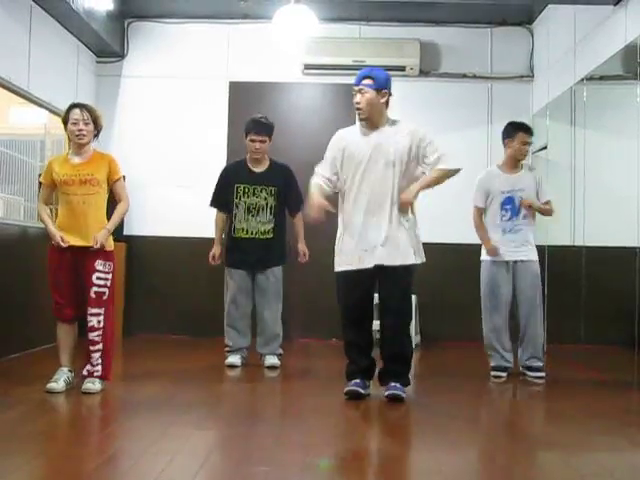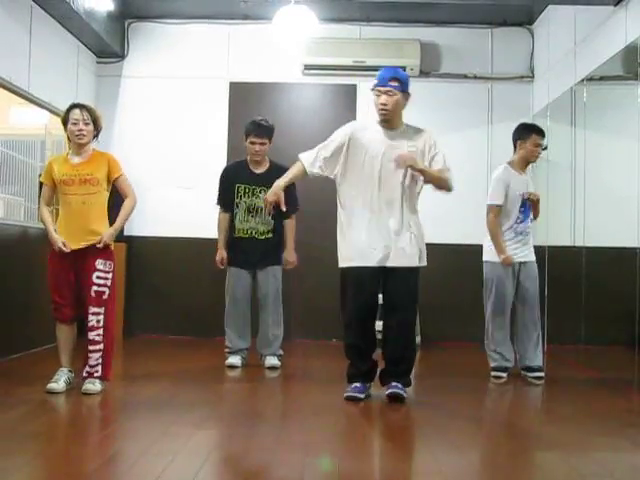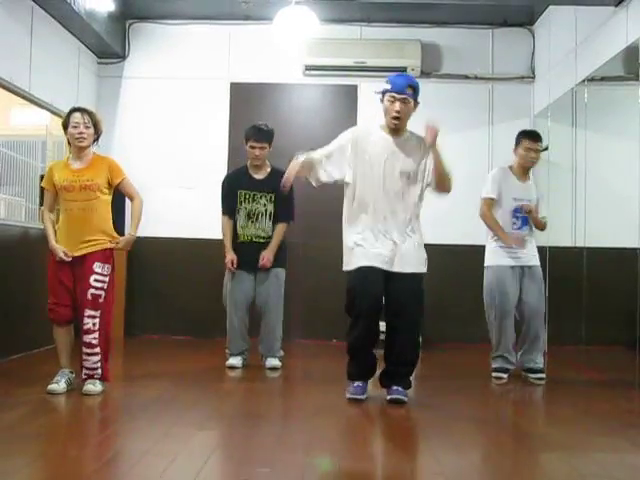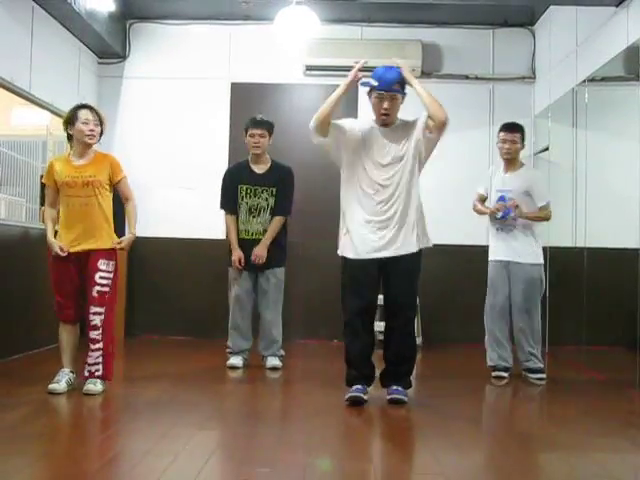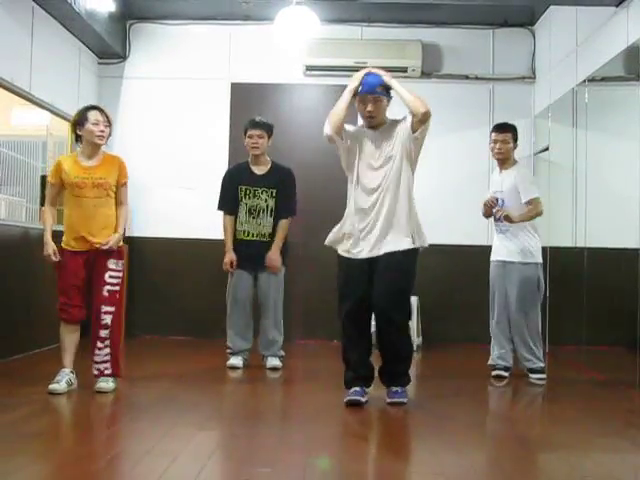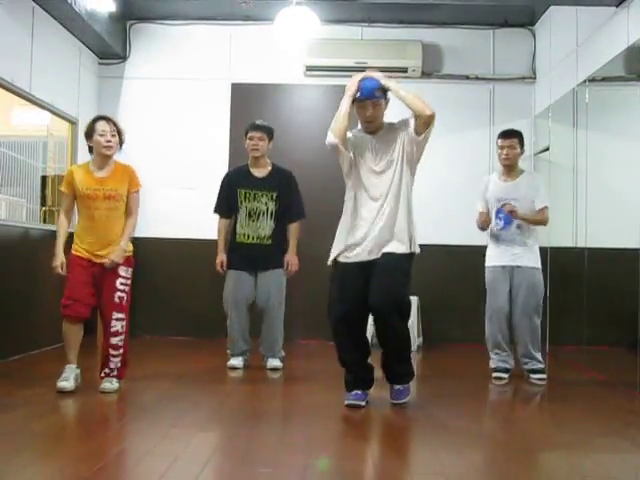
dt=0.2s
person 1, frame 1
left shoulder: (410, 135)
right shoulder: (343, 139)
left elbow: (447, 166)
right elbow: (323, 175)
left wrist: (416, 188)
right wrist: (316, 195)
left hip: (396, 244)
right hip: (354, 245)
left knee: (396, 314)
right knee: (354, 313)
left ankle: (395, 377)
right ankle: (358, 374)
person 1, frame 2
left shoulder: (422, 140)
right shoulder: (354, 133)
left elbow: (446, 184)
right elbow: (312, 159)
left wrist: (418, 167)
right wrist: (281, 183)
left hip: (403, 244)
right hip: (361, 244)
left knee: (401, 313)
right knee: (358, 313)
left ankle: (396, 377)
right ankle: (359, 377)
person 1, frame 3
left shoulder: (421, 145)
right shoulder: (357, 138)
left elbow: (444, 188)
right elbow: (319, 162)
left wrist: (434, 148)
right wrist: (299, 164)
left hip: (406, 250)
right hip: (363, 248)
left knee: (406, 319)
right knee: (364, 315)
left ankle: (398, 380)
right ankle: (359, 376)
person 1, frame 4
left shoulder: (416, 133)
right shoulder: (351, 133)
left elbow: (441, 119)
right elbow: (318, 126)
left wrist: (412, 81)
right wrist: (347, 84)
left hip: (404, 242)
right hip: (359, 242)
left knee: (401, 313)
right knee: (357, 313)
left ankle: (397, 380)
right ankle: (358, 380)
person 1, frame 5
left shoulder: (405, 134)
right shoulder: (351, 137)
left elbow: (423, 111)
right elbow: (330, 129)
left wrist: (391, 82)
right wrist: (350, 88)
left hip: (397, 241)
right hip: (354, 242)
left knee: (390, 308)
right knee: (352, 313)
left ankle: (395, 380)
right ankle: (357, 381)
person 1, frame 6
left shoulder: (403, 136)
right shoulder: (351, 143)
left elbow: (427, 116)
right elbow: (335, 138)
left wrist: (391, 85)
right wrist: (349, 93)
left hip: (393, 245)
right hip: (351, 247)
left knee: (389, 313)
right knee: (343, 318)
left ankle: (400, 377)
right ankle: (357, 383)
person 2, frame 1
left shoulder: (106, 161)
right shoulder: (55, 164)
left elbow: (123, 201)
right elbow: (42, 204)
left wrist: (107, 230)
right wrist: (52, 230)
left hip: (97, 247)
right hip: (63, 246)
left knee: (96, 311)
right knee: (65, 310)
left ankle: (95, 373)
right ankle: (65, 370)
person 2, frame 2
left shoulder: (106, 160)
right shoulder: (54, 165)
left elbow: (130, 197)
right elbow: (44, 205)
left wrist: (115, 229)
right wrist: (52, 234)
left hip: (97, 246)
right hip: (63, 247)
left knee: (96, 310)
right knee: (63, 310)
left ankle: (95, 374)
right ankle: (65, 371)
person 2, frame 3
left shoulder: (107, 165)
right shoulder: (55, 170)
left elbow: (135, 198)
right elbow: (48, 211)
left wrist: (132, 233)
right wrist: (52, 241)
left hip: (98, 249)
right hip: (64, 251)
left knee: (93, 313)
right knee: (60, 313)
left ankle: (95, 375)
right ankle: (65, 372)
person 2, frame 4
left shoulder: (109, 163)
right shoulder: (56, 165)
left elbow: (128, 199)
right elbow: (50, 206)
left wrist: (131, 232)
right wrist: (51, 237)
left hip: (101, 248)
right hip: (66, 249)
left knee: (98, 311)
right knee: (67, 311)
left ankle: (97, 374)
right ankle: (66, 371)
person 2, frame 5
left shoulder: (116, 164)
right shoulder: (63, 164)
left elbow: (123, 205)
right elbow: (50, 205)
left wrist: (119, 234)
right wrist: (47, 239)
left hip: (108, 248)
right hip: (73, 248)
left knee: (106, 310)
right knee: (71, 311)
left ankle: (105, 372)
right ankle: (67, 373)
person 2, frame 6
left shoulder: (127, 173)
right shoulder: (74, 174)
left elbow: (132, 215)
right elbow: (64, 215)
left wrist: (122, 248)
right wrist: (59, 251)
left hip: (116, 256)
right hip: (82, 255)
left knee: (115, 318)
right knee: (73, 310)
left ankle: (111, 373)
right ankle: (72, 368)
person 3, frame 1
left shoulder: (533, 175)
right shoulder: (488, 177)
left elbow: (550, 209)
right elbow: (477, 215)
left wrist: (535, 205)
right wrist: (486, 243)
left hip: (527, 255)
right hip: (495, 256)
left knee: (531, 309)
right knee: (495, 310)
left ankle: (531, 361)
right ankle: (500, 361)
person 3, frame 2
left shoulder: (528, 177)
right shoulder: (502, 175)
right elbow: (492, 217)
left wrist: (536, 202)
right wrist: (502, 252)
left hip: (526, 255)
right hip: (499, 257)
left knee: (529, 311)
right knee: (499, 310)
left ankle: (530, 362)
right ankle: (500, 362)
person 3, frame 3
left shoulder: (534, 186)
right shoulder: (499, 175)
left elbow: (542, 225)
right elbow: (485, 210)
left wrist: (535, 218)
right wrist: (506, 236)
left hip: (529, 260)
right hip: (499, 260)
left knee: (535, 312)
right knee: (502, 313)
left ankle: (531, 362)
right ankle: (502, 363)
person 3, frame 4
left shoulder: (531, 176)
right shoulder: (493, 172)
left elbow: (546, 213)
right elbow: (477, 202)
left wrist: (524, 214)
right wrist: (486, 210)
left hip: (527, 256)
right hip: (498, 254)
left knee: (525, 310)
right knee: (496, 309)
left ankle: (532, 363)
right ankle: (501, 362)
person 3, frame 5
left shoulder: (522, 173)
right shoulder: (495, 175)
left elbow: (537, 208)
left wrist: (515, 218)
right wrist: (487, 208)
left hip: (524, 255)
right hip: (499, 254)
left knee: (523, 309)
right knee: (499, 309)
left ankle: (533, 363)
right ankle: (501, 360)
person 3, frame 6
left shoulder: (532, 182)
right shoulder: (489, 183)
left elbow: (544, 218)
right elbow: (481, 218)
left wrist: (520, 214)
right wrist: (483, 224)
left hip: (527, 260)
right hip: (497, 260)
left knee: (526, 314)
right knee: (495, 314)
left ankle: (532, 363)
right ankle: (501, 362)
person 4, frame 1
left shoulder: (283, 173)
right shoulder: (231, 172)
left elbow: (295, 211)
right elbow: (222, 212)
left wrist: (301, 242)
right wrist: (217, 244)
left hip: (271, 253)
right hip: (237, 251)
left knee: (270, 303)
right knee: (237, 303)
left ankle: (270, 351)
right ankle: (236, 349)
person 4, frame 2
left shoulder: (281, 174)
right shoulder: (231, 172)
left elbow: (289, 215)
right elbow: (224, 212)
left wrist: (290, 248)
right wrist: (221, 247)
left hip: (270, 252)
right hip: (238, 252)
left knee: (271, 302)
right knee: (236, 301)
left ankle: (271, 352)
right ankle: (236, 350)
person 4, frame 3
left shoulder: (282, 179)
right shoulder: (233, 178)
left elbow: (284, 221)
right elbow: (227, 218)
left wrist: (271, 251)
right wrist: (229, 251)
left hip: (272, 256)
right hip: (240, 255)
left knee: (272, 306)
right knee: (236, 305)
left ankle: (271, 353)
right ankle: (237, 352)
person 4, frame 4
left shoulder: (283, 173)
right shoulder: (234, 173)
left elbow: (281, 215)
right elbow: (230, 214)
left wrist: (264, 245)
right wrist: (234, 248)
left hip: (272, 252)
right hip: (242, 250)
left knee: (270, 304)
right knee: (239, 303)
left ankle: (272, 352)
right ankle: (238, 351)
person 4, frame 5
left shoulder: (284, 175)
right shoulder: (234, 174)
left elbow: (286, 217)
right elbow: (228, 215)
left wrist: (276, 249)
right wrist: (229, 249)
left hip: (270, 253)
right hip: (241, 254)
left knee: (272, 304)
right knee: (237, 302)
left ankle: (272, 353)
right ankle: (238, 351)
person 4, frame 6
left shoulder: (284, 178)
right shoulder: (233, 177)
left elbow: (294, 218)
right elbow: (224, 218)
left wrist: (292, 252)
right wrist: (221, 251)
left hip: (273, 257)
right hip: (239, 255)
left knee: (273, 307)
right knee: (235, 305)
left ankle: (272, 354)
right ankle: (238, 352)
